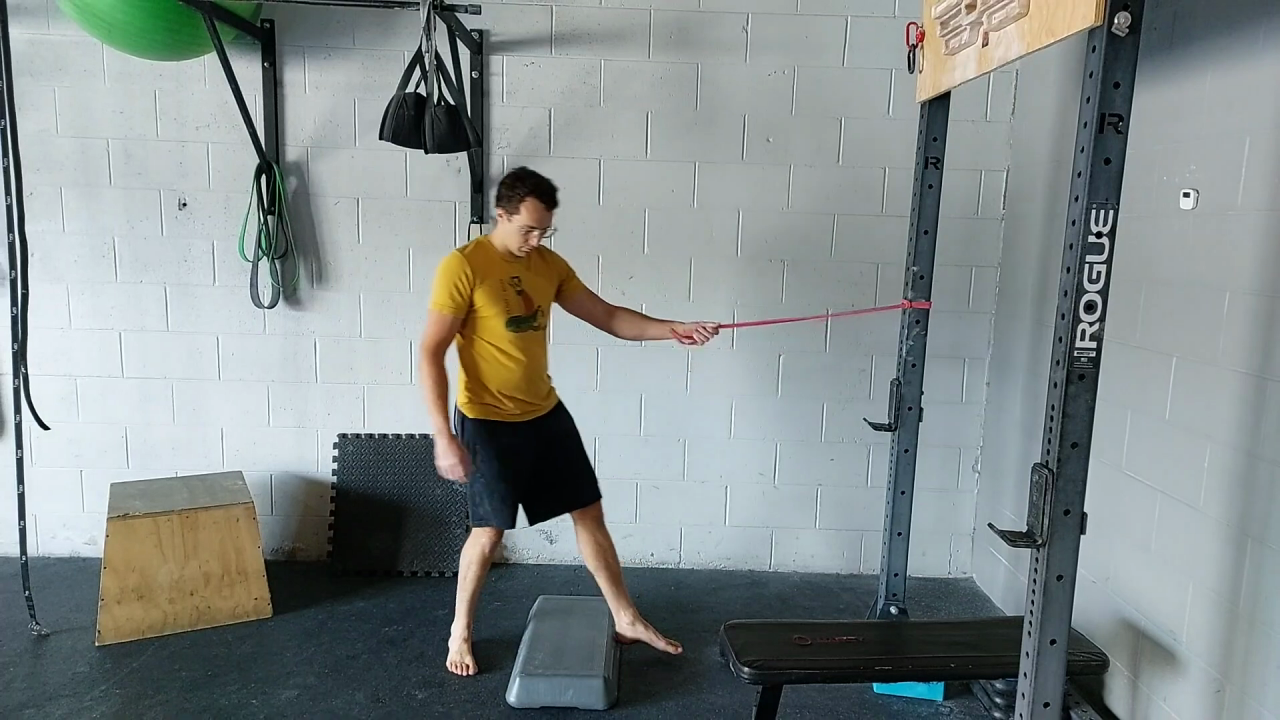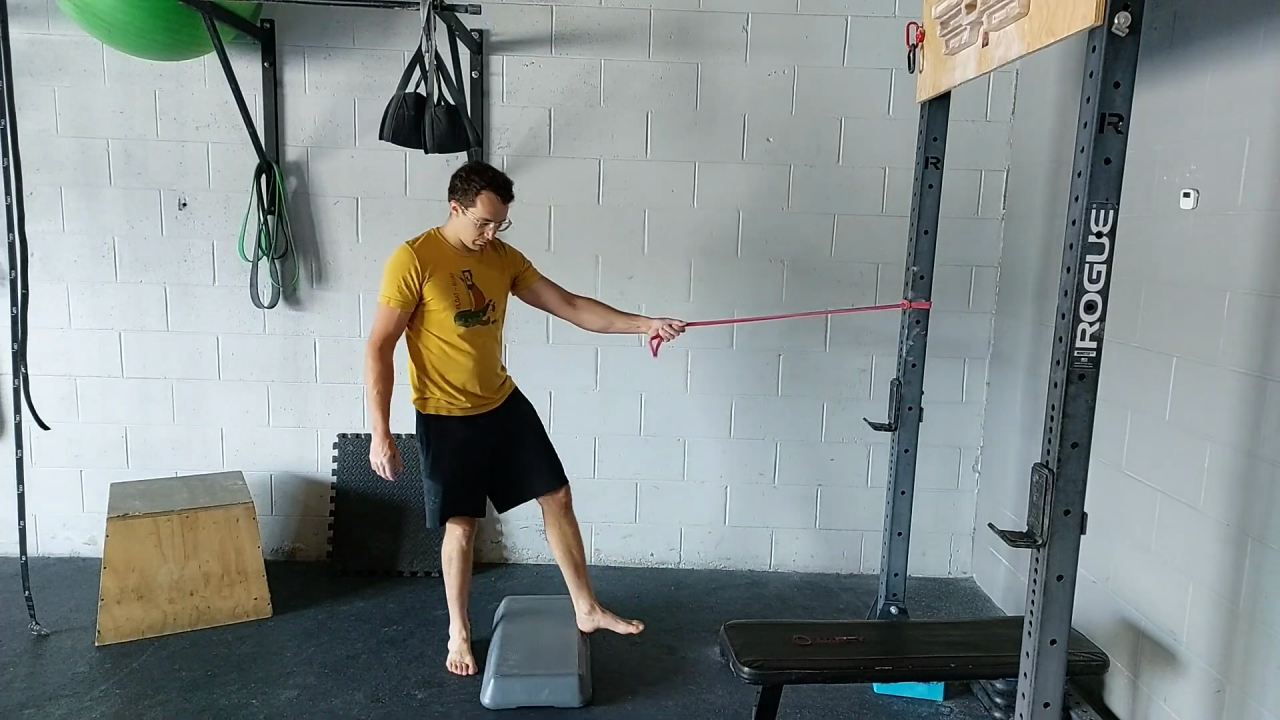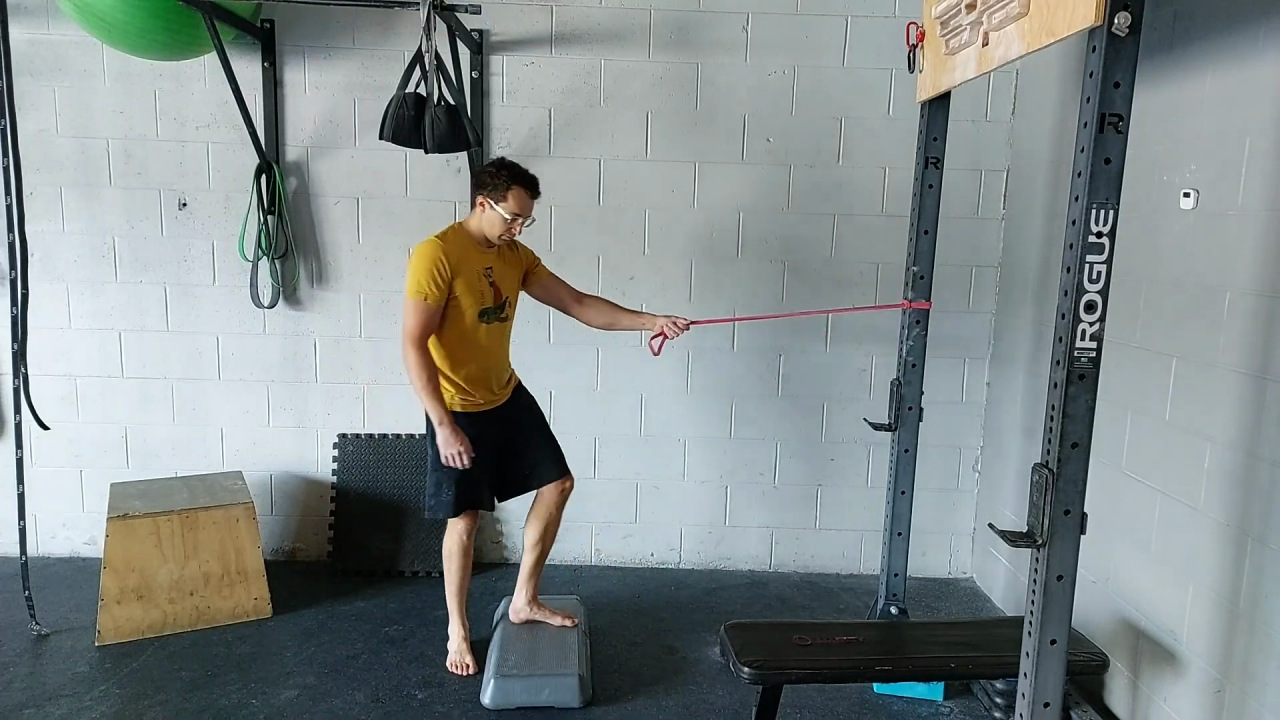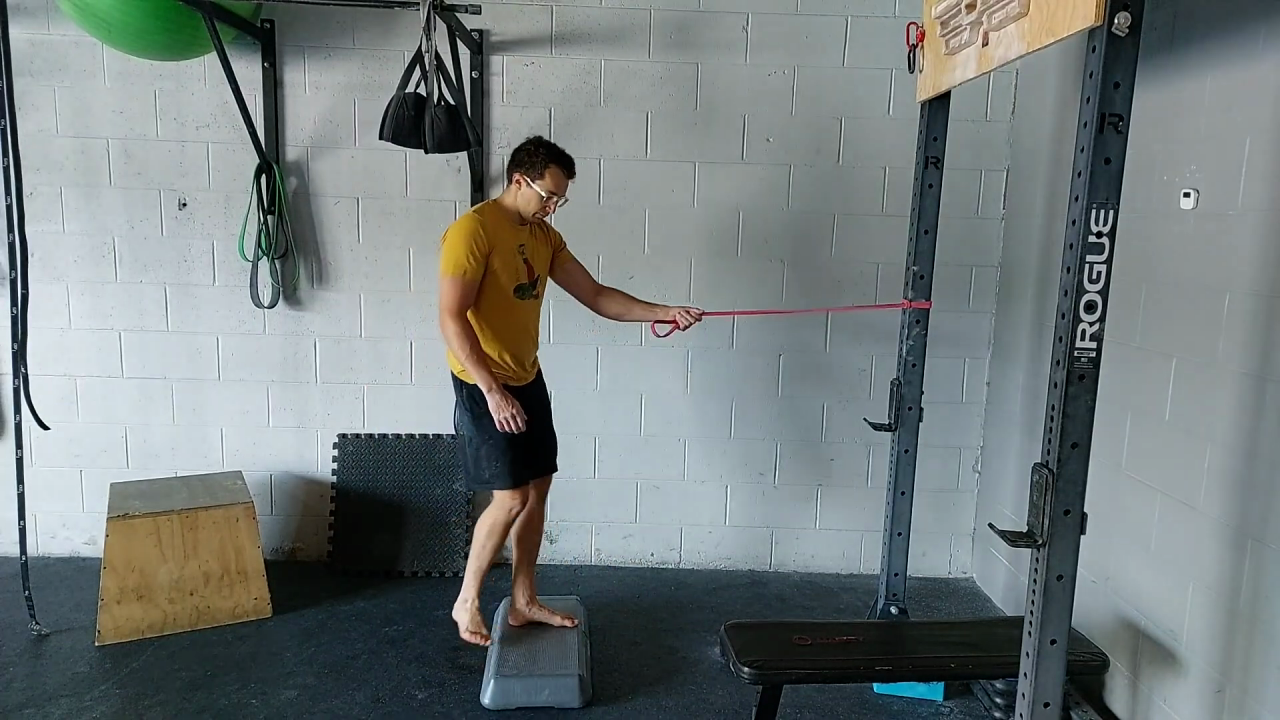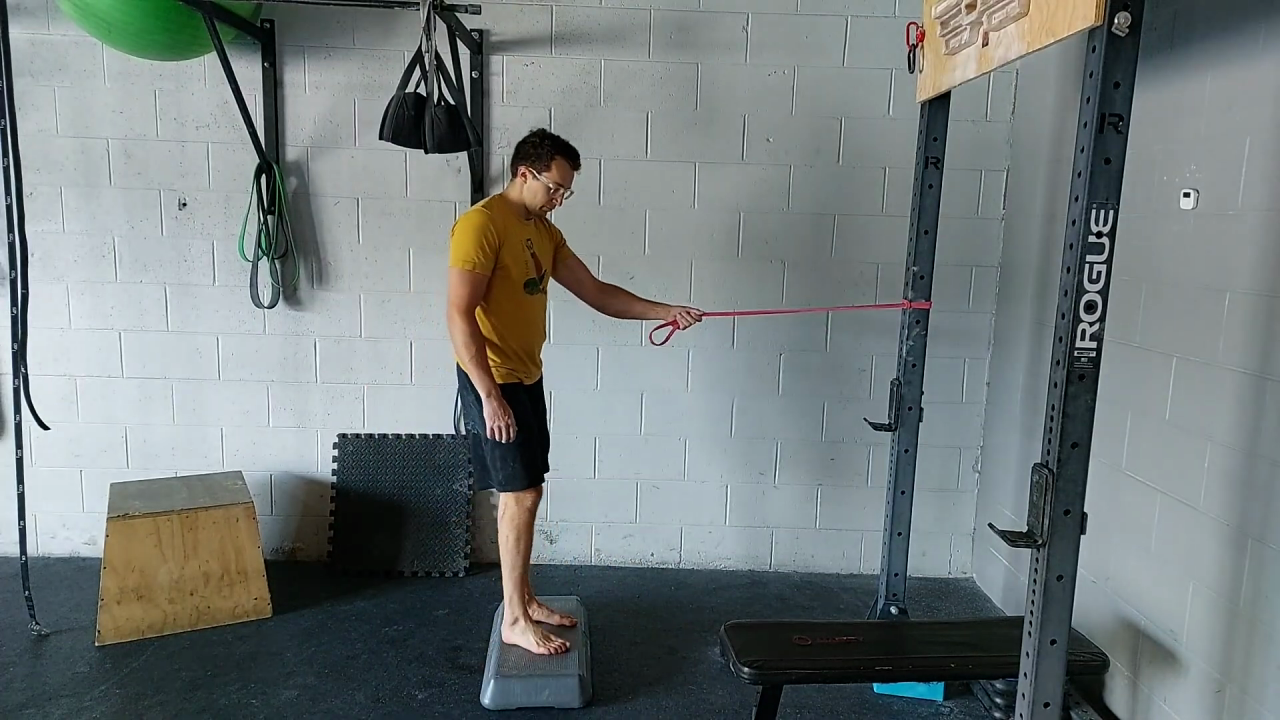
dt=0.4s
person 1, frame 1
left shoulder: (549, 264)
right shoulder: (463, 266)
left elbow: (608, 317)
right elbow: (431, 353)
left wrist: (678, 329)
right wrist: (444, 435)
left hip: (546, 413)
right hip: (490, 422)
left knee: (589, 514)
right knee: (489, 529)
left ankle: (627, 619)
right ankle: (459, 632)
person 1, frame 2
left shoulder: (504, 257)
right shoulder: (412, 259)
left elbow: (570, 307)
right elbow: (378, 347)
left wrist: (643, 324)
right wrist: (379, 432)
left hip: (504, 402)
right hip: (446, 416)
left knee: (557, 496)
right knee: (461, 524)
left ankle: (587, 608)
right ankle: (458, 632)
person 1, frame 3
left shoulder: (516, 255)
right shoulder: (436, 254)
left elbow: (577, 303)
right elbow: (414, 344)
left wrist: (649, 320)
right wrist: (444, 425)
left hip: (507, 396)
right hip: (456, 409)
left knee: (556, 484)
right knee: (463, 519)
left ankle: (524, 600)
right ankle: (458, 630)
person 1, frame 4
left shoulder: (544, 236)
right shoulder: (472, 230)
left elbow: (596, 296)
right elbow: (451, 318)
left wrist: (664, 312)
right wrist: (492, 390)
left hip: (528, 379)
right hip: (484, 383)
left knee: (535, 492)
right knee: (511, 498)
left ankle: (523, 601)
right ankle: (468, 601)
person 1, frame 5
left shoulder: (544, 230)
right shoulder: (481, 224)
left elbow: (595, 292)
right elbow: (460, 316)
left wrist: (664, 311)
right wrist: (491, 395)
left hip: (526, 376)
right hip: (493, 381)
left knee: (523, 492)
right knee: (522, 496)
left ankle: (524, 600)
right ankle: (514, 621)
